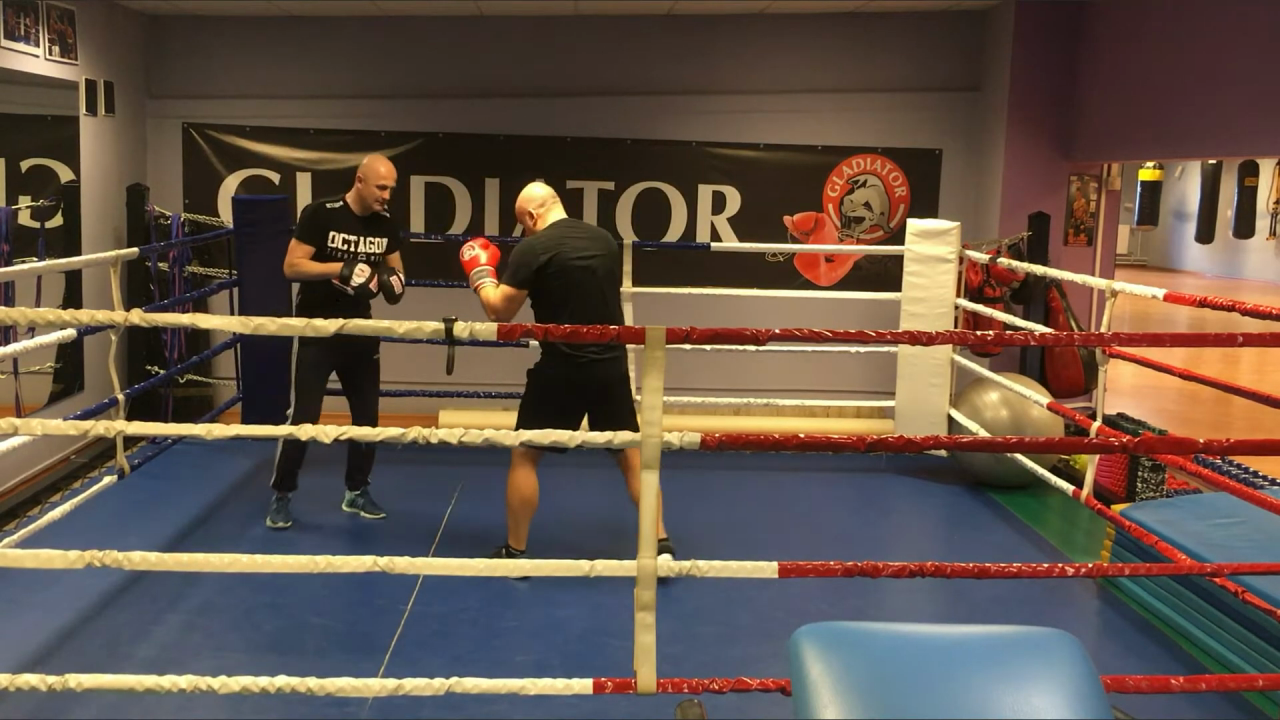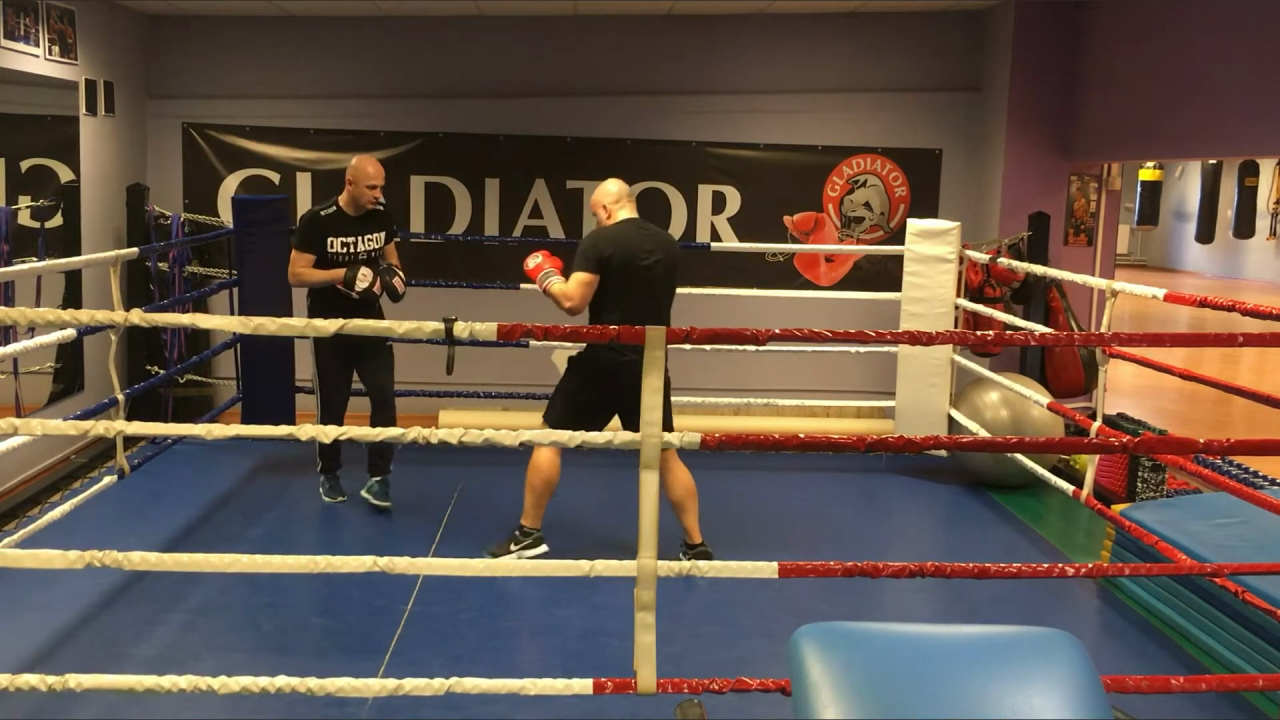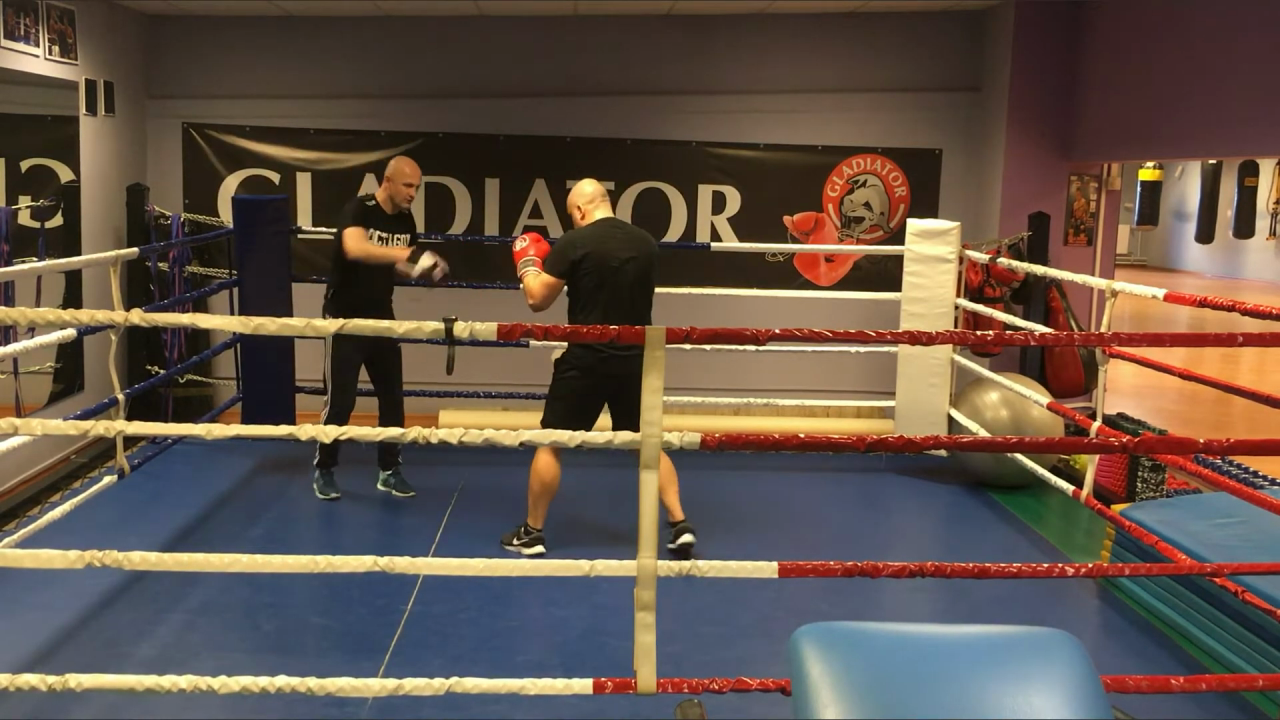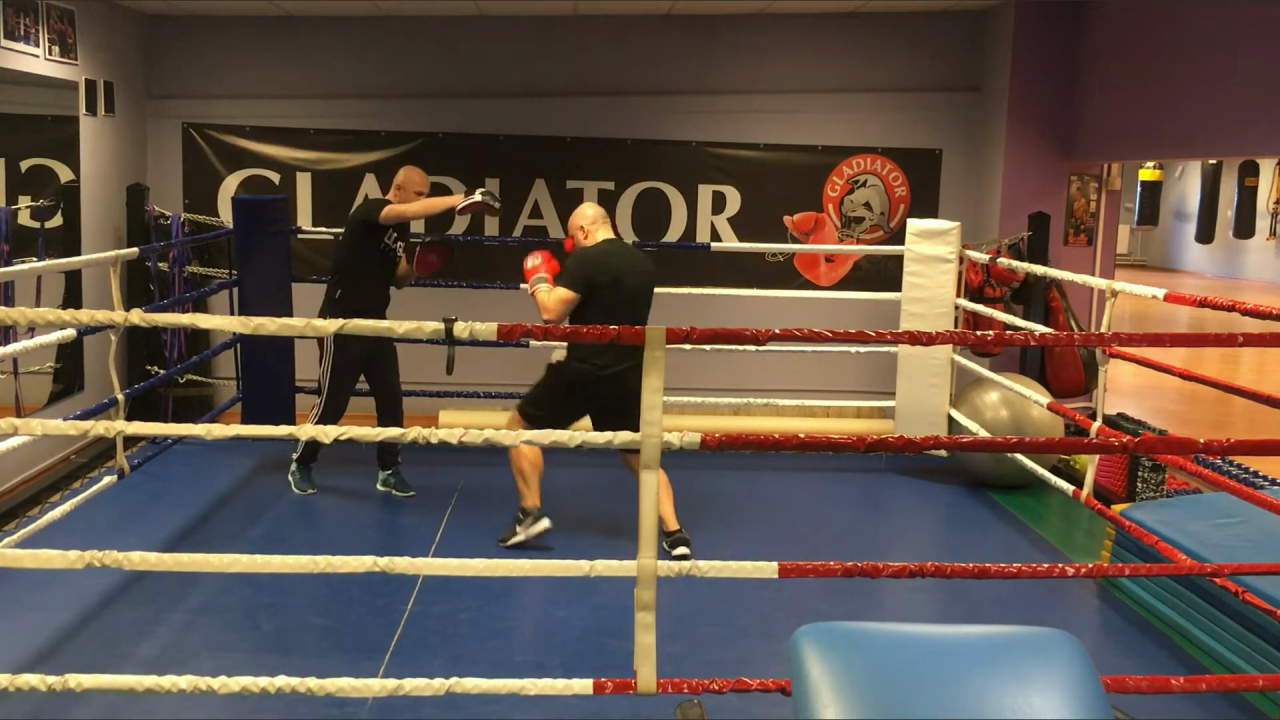
dt=0.5s
person 1, frame 1
left shoulder: (531, 249)
right shoulder: (604, 239)
left elbow: (500, 311)
left wrist: (480, 273)
left hip: (561, 370)
right hip: (612, 366)
left knee: (524, 458)
right knee: (631, 457)
left ankle: (514, 553)
right ankle: (661, 545)
person 1, frame 2
left shoulder: (600, 240)
right shoulder: (668, 245)
left elbow: (573, 302)
left wrist: (547, 276)
left hip: (603, 362)
left knee: (549, 440)
right knee: (665, 455)
left ankle: (528, 535)
right ankle: (696, 546)
person 1, frame 3
left shoulder: (574, 243)
right shoulder: (646, 243)
left elbow: (537, 300)
left wrist: (527, 261)
left hip: (586, 361)
right hip: (635, 361)
left knee: (550, 443)
left ankle: (531, 533)
right ankle: (679, 525)
person 1, frame 4
left shoulder: (587, 259)
right shoulder: (644, 263)
left elbow: (551, 314)
left wrist: (538, 276)
left hip: (582, 373)
right hip: (626, 376)
left knee: (521, 426)
right knee: (637, 456)
left ankle: (531, 513)
right ankle: (675, 534)
person 2, frame 1
left shoulder: (386, 224)
right shoulder: (321, 214)
left elbow: (395, 269)
right elbow: (291, 266)
left wrist: (393, 280)
right wrist: (340, 269)
left hip: (360, 329)
left knee: (366, 416)
right knee: (303, 415)
left ankle: (357, 490)
right ankle: (281, 495)
person 2, frame 2
left shoulder: (382, 216)
right shoulder: (317, 220)
right elbow: (296, 274)
left wrist: (394, 274)
right wrist: (344, 273)
left hip: (371, 323)
left knee: (385, 401)
right knee: (332, 408)
left ankle: (378, 480)
right ankle: (329, 475)
person 2, frame 3
left shoulder: (405, 222)
right shoulder: (358, 210)
right elbow: (354, 249)
left wrist: (423, 263)
right wrist: (407, 255)
left hip: (381, 320)
right hip: (343, 319)
left knee: (392, 399)
right knee: (341, 400)
left ankle: (389, 471)
right ankle: (324, 469)
person 2, frame 4
left shoulder: (400, 229)
right shoulder: (370, 211)
right elbow: (409, 211)
left wrist: (419, 266)
right wrist: (461, 200)
left hip: (375, 324)
left knee: (391, 401)
right knee: (331, 403)
left ankle: (389, 471)
right ankle: (300, 465)
